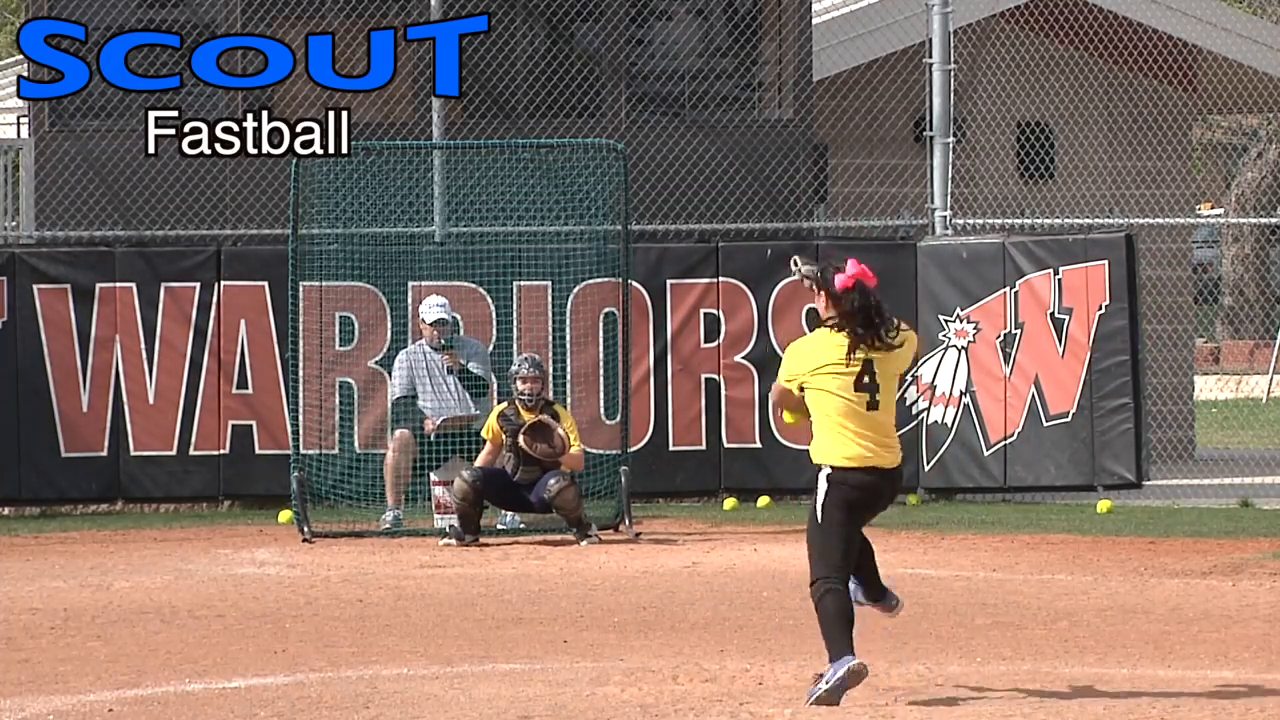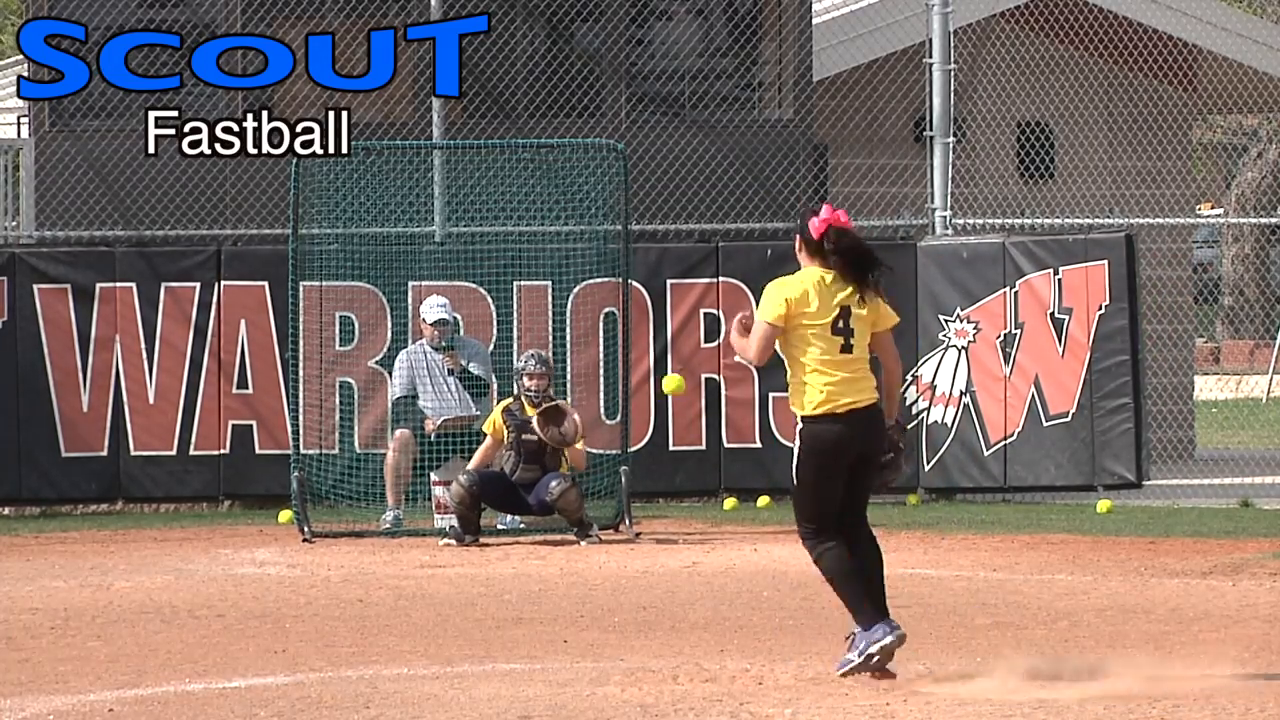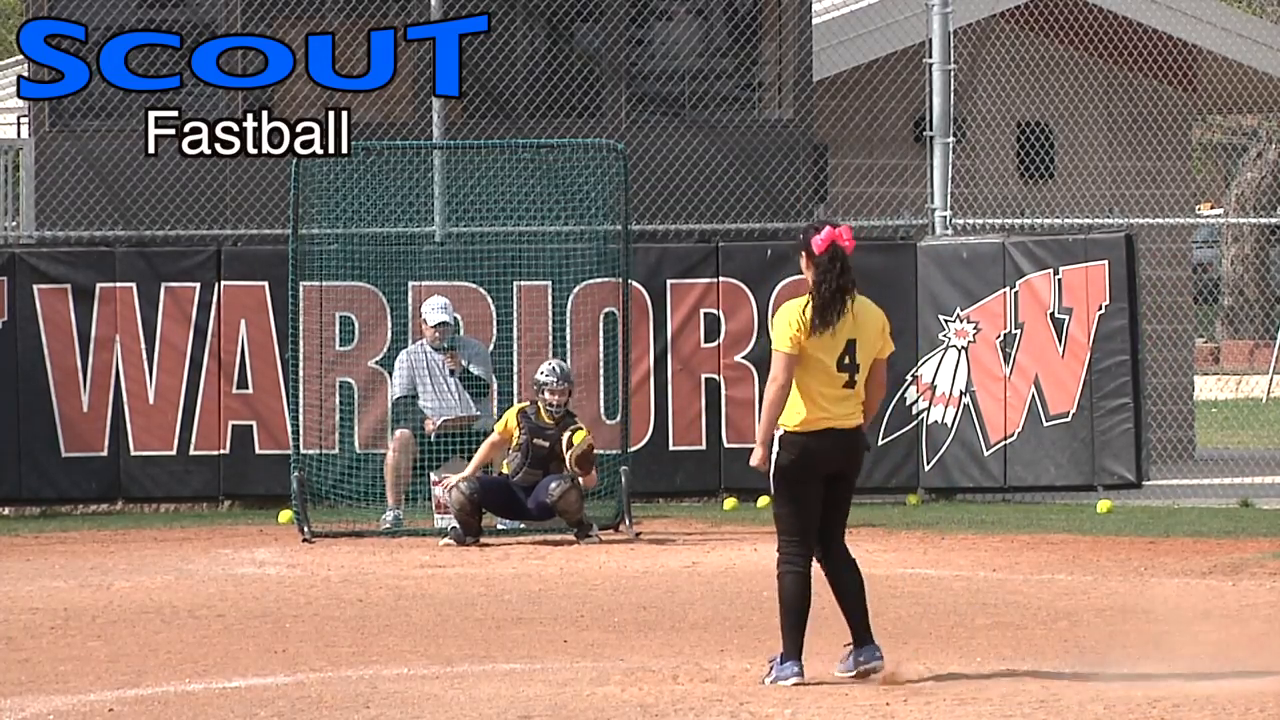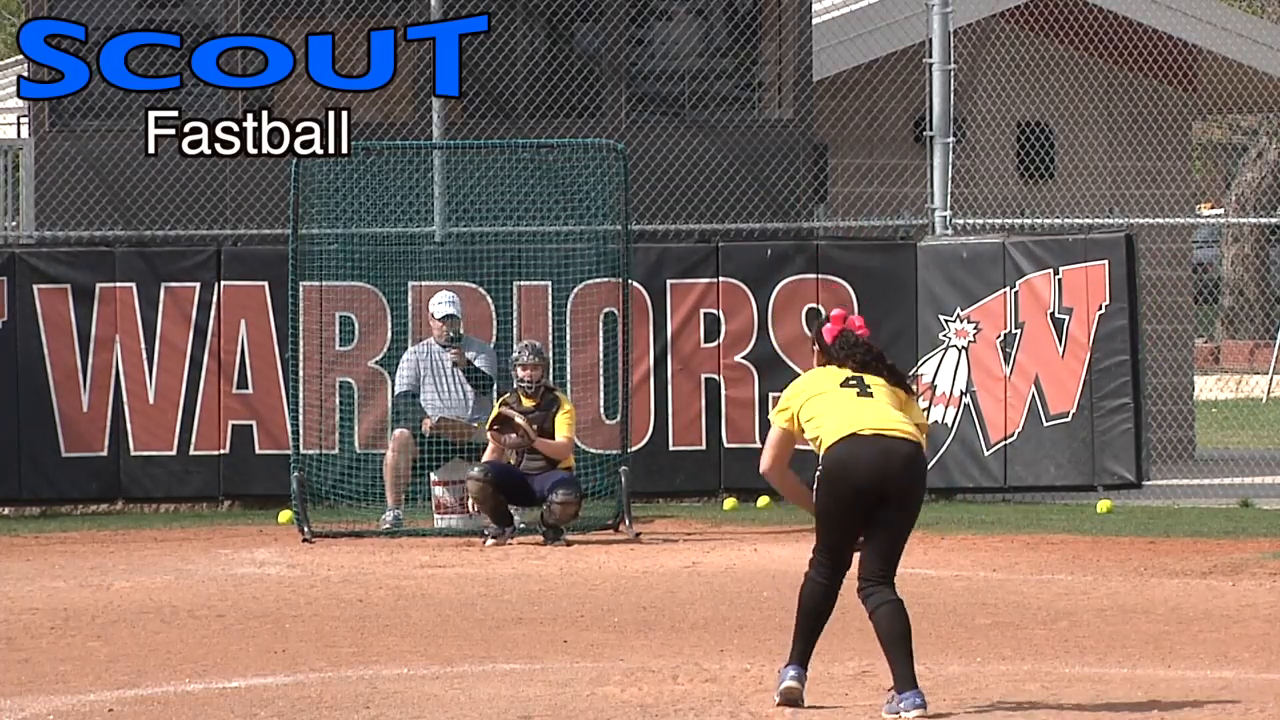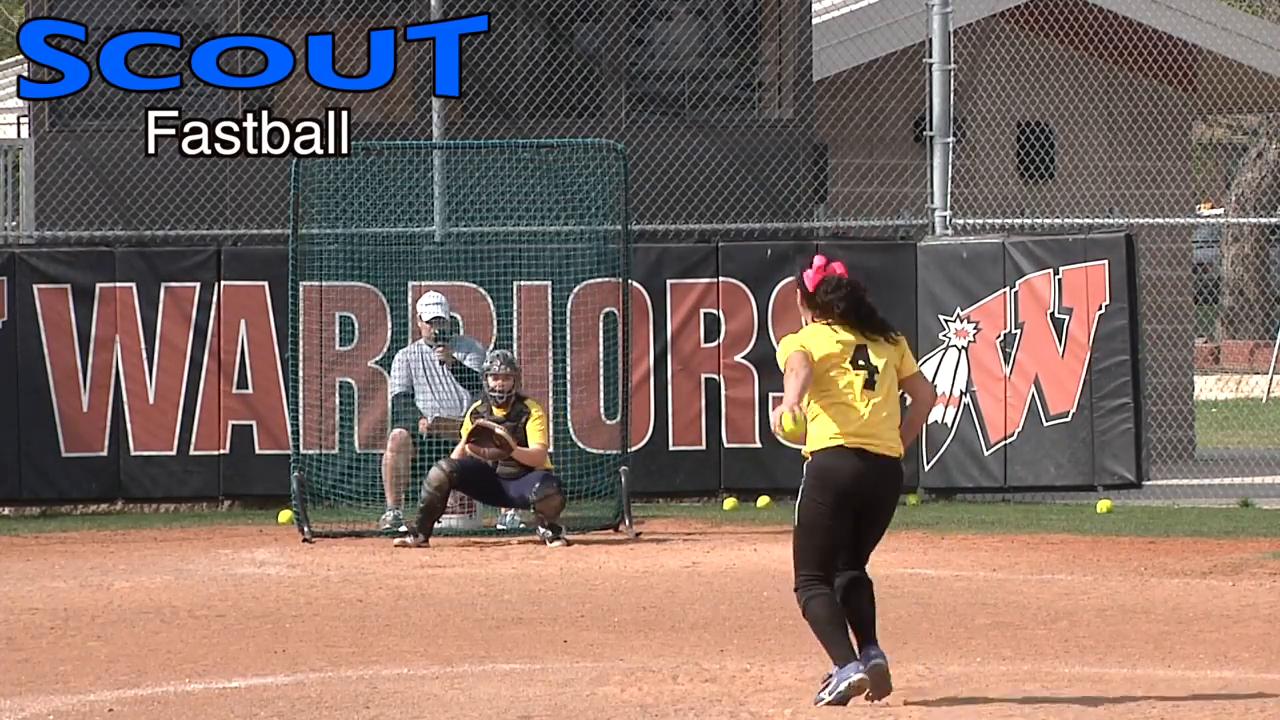
dt=0.5s
person 1, frame 1
left shoulder: (812, 347)
right shoulder: (893, 346)
left elbow: (781, 397)
right elbow: (908, 339)
left hip: (843, 476)
right hip: (887, 473)
left knee: (826, 579)
right knee: (836, 524)
left ankle: (843, 661)
right ankle: (874, 590)
person 1, frame 2
left shoulder: (785, 289)
right shoulder: (863, 289)
left elbow: (757, 355)
right elbow: (891, 359)
left wrist: (738, 333)
right wrist: (891, 418)
left hip: (824, 427)
right hip: (867, 420)
left knee: (819, 533)
right knee: (851, 523)
left ankle: (874, 627)
right ankle: (875, 629)
person 1, frame 3
left shoulder: (795, 314)
right shoulder: (873, 315)
left elbow: (779, 381)
right elbow: (878, 387)
left wrist: (762, 440)
left hip: (802, 443)
right hip: (849, 442)
left knee: (794, 552)
right knee: (832, 546)
left ankle: (790, 661)
right ankle: (866, 649)
person 1, frame 4
left shoulder: (801, 386)
right shoulder: (892, 381)
left elbow: (770, 465)
right elbow: (922, 434)
left wrist: (814, 503)
left hip: (847, 457)
right hip: (905, 457)
left knee: (826, 567)
right knee: (877, 581)
left ankle: (795, 671)
person 1, frame 5
left shoulder: (800, 342)
right shoulder: (886, 337)
left elbow: (799, 378)
right elbow: (924, 393)
right wrist: (906, 440)
left hip: (834, 466)
right hip: (890, 470)
left knee: (814, 580)
right knee: (850, 569)
left ankle: (848, 667)
right ankle: (869, 651)
person 2, frame 1
left shoulder: (473, 349)
right shoulder: (407, 357)
left elbow: (482, 390)
right elbow: (400, 404)
left wrist: (459, 368)
right wrist: (422, 420)
left hip: (471, 428)
right hip: (427, 431)
right knee: (401, 438)
right ankle: (393, 511)
person 2, frame 2
left shoulder: (474, 349)
right shoulder: (408, 357)
left elbow: (482, 391)
right elbow: (401, 404)
left wrist: (460, 369)
right wrist: (422, 420)
left hip: (473, 429)
right hip: (429, 431)
right knee: (401, 438)
right ankle: (393, 511)
person 2, frame 3
left shoulder: (475, 349)
right shoulder: (408, 357)
left elbow: (483, 392)
right elbow: (401, 403)
left wrist: (461, 370)
right wrist: (422, 420)
left hip: (474, 430)
right hip: (429, 432)
right knee: (401, 438)
right ankle: (393, 511)
person 2, frame 4
left shoulder: (480, 349)
right shoulder: (415, 354)
left elbow: (486, 387)
right elbow: (403, 398)
left wrist: (464, 363)
right wrist: (421, 419)
left hip: (473, 429)
right hip: (430, 431)
right knee: (400, 437)
right ankle: (393, 511)
person 2, frame 5
left shoulder: (470, 348)
right shoulder: (406, 356)
left elbow: (478, 385)
right elbow: (400, 400)
left wrist: (451, 362)
right wrist: (418, 419)
right hip: (427, 430)
right knee: (398, 437)
right ankle: (393, 511)
person 3, frame 1
left shoulder: (558, 415)
right shoulder: (501, 413)
left elbow: (579, 463)
right elbow: (490, 452)
right wrist: (466, 486)
left hip: (545, 488)
right hip: (511, 486)
left knee: (560, 485)
right knee: (467, 479)
left ankle: (583, 529)
right ankle: (467, 531)
person 3, frame 2
right shoulder: (506, 409)
left elbow: (581, 464)
right elbow: (489, 448)
left wrist: (568, 445)
right wrist: (465, 485)
left hip: (544, 491)
right hip: (510, 486)
left knee: (561, 486)
right knee: (464, 483)
left ankle: (584, 529)
right ankle: (467, 532)
person 3, frame 3
left shoulder: (573, 429)
right shoulder: (520, 413)
left elbow: (590, 483)
right elbow: (494, 443)
left wrist: (584, 473)
right wrist: (467, 473)
left hip: (543, 497)
right hip: (510, 489)
left knee: (562, 487)
right knee: (462, 492)
left ankle: (583, 529)
right ankle: (468, 532)
person 3, frame 4
left shoulder: (559, 404)
right shoulder: (506, 404)
left elbow: (564, 450)
right elbow: (494, 449)
left wrist: (532, 439)
right wrist: (478, 483)
left hip: (551, 475)
right hip: (517, 476)
left knee: (567, 498)
right knee: (477, 477)
left ankle: (550, 527)
right ankle: (502, 526)
person 3, frame 5
left shoulder: (530, 411)
right shoulder: (477, 410)
left elbow: (539, 457)
right elbow: (463, 448)
left wrist: (511, 449)
right wrist: (442, 480)
left hip: (522, 481)
right hip: (489, 481)
left knee: (549, 490)
right knee: (441, 470)
left ankle: (548, 529)
right ankle: (421, 532)
